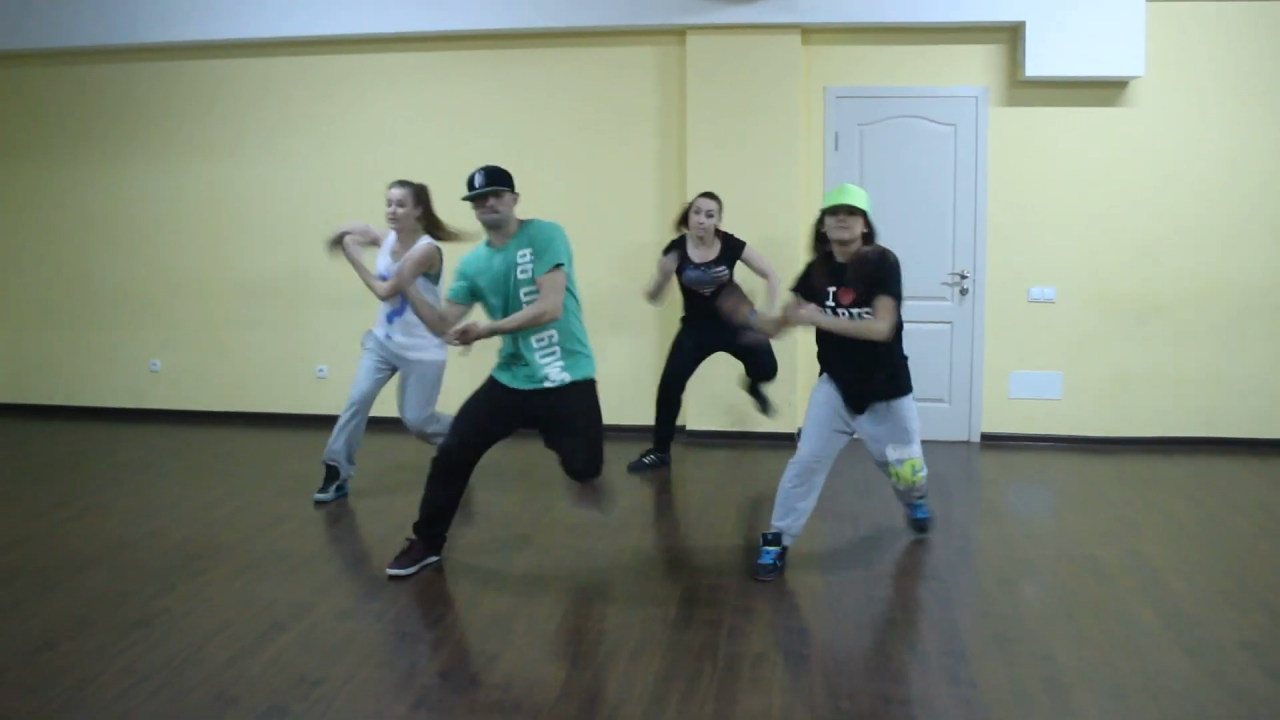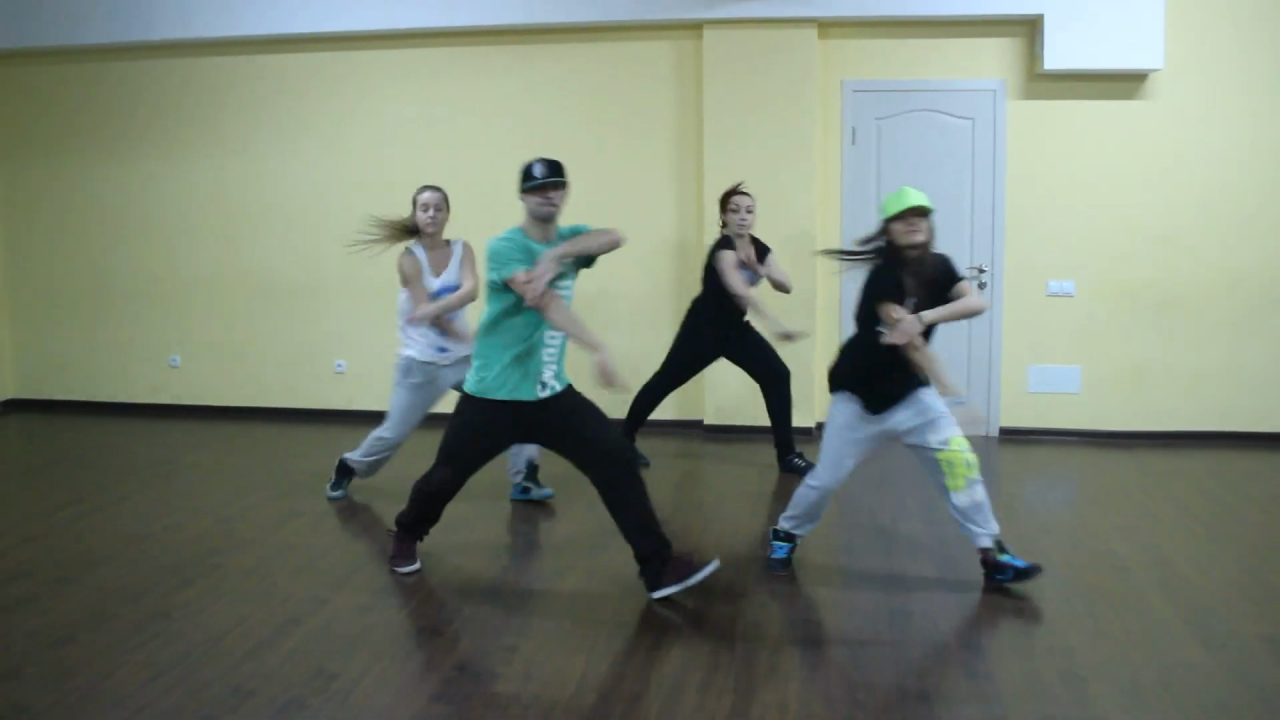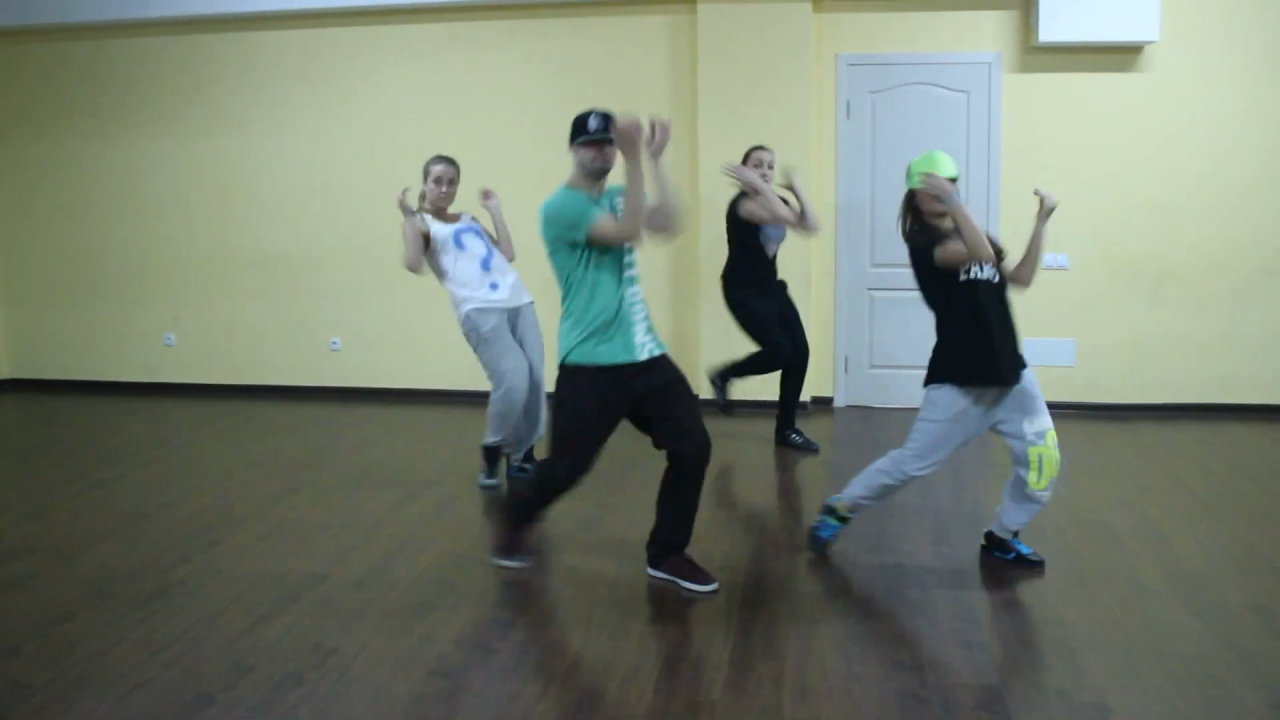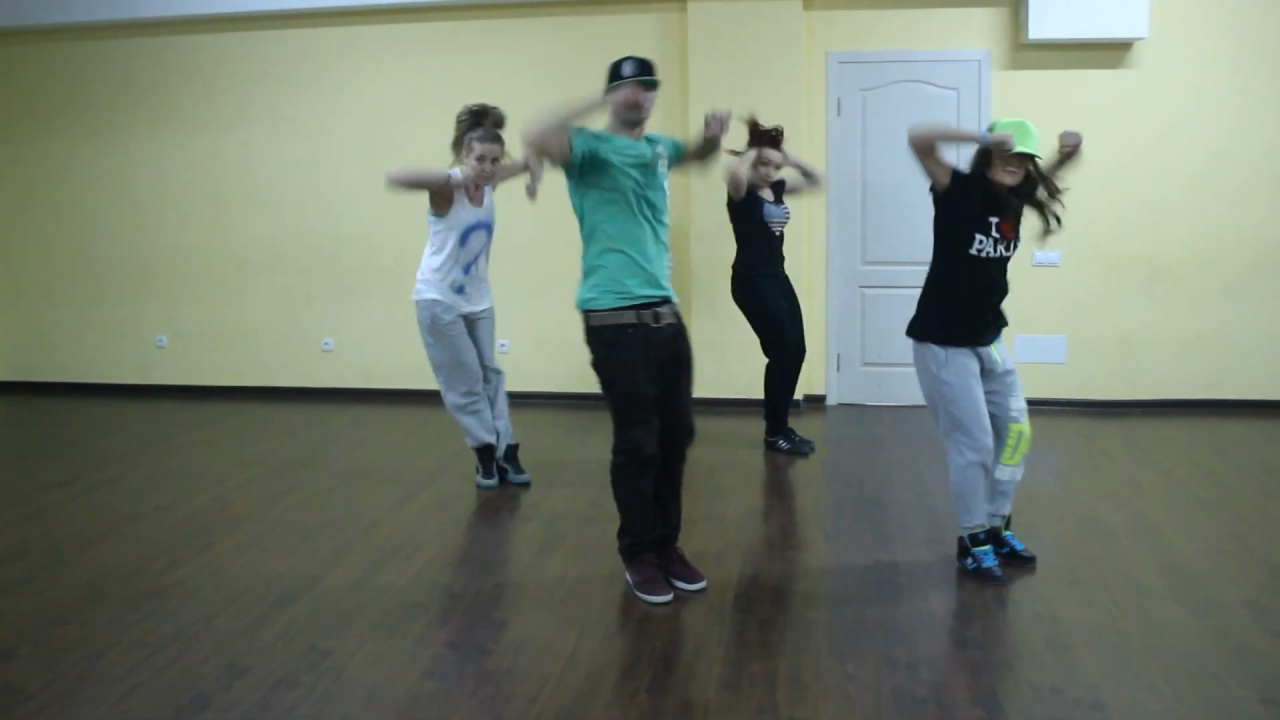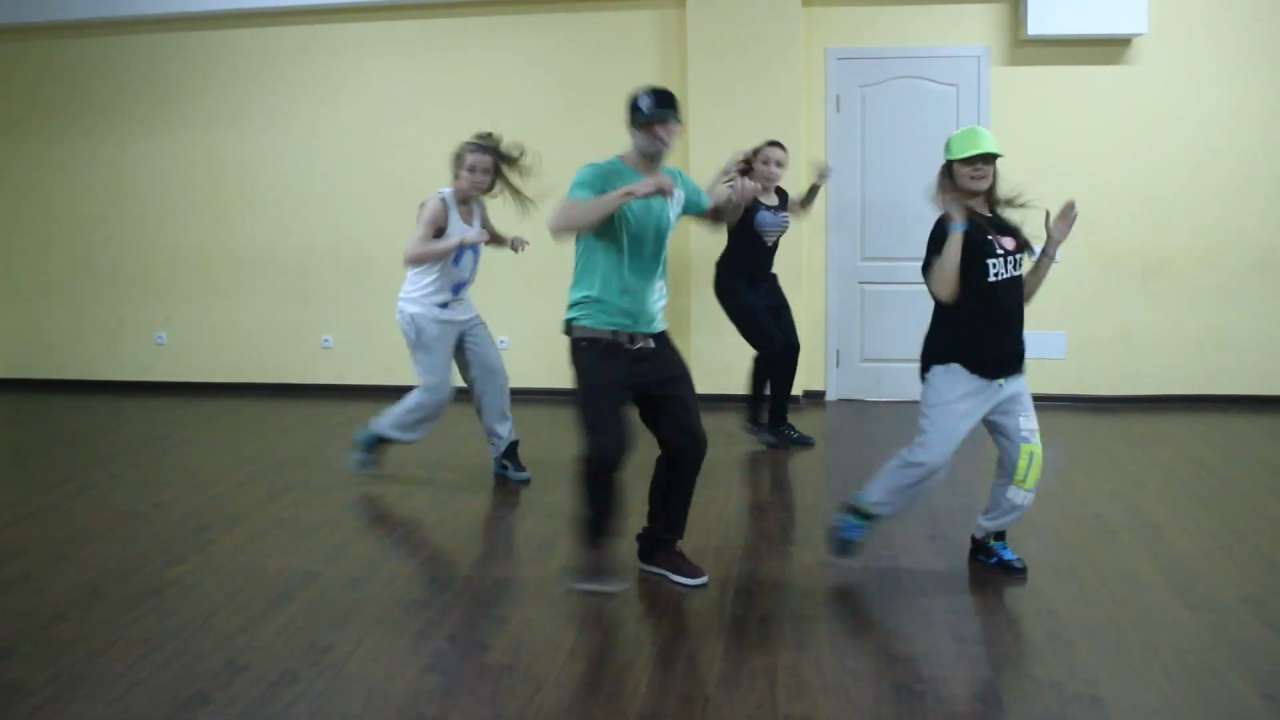
dt=0.3s
person 1, frame 1
left shoulder: (546, 236)
right shoulder: (474, 264)
left elbow: (551, 308)
right elbow: (441, 326)
left wrist: (484, 329)
right wrist: (408, 288)
left hip: (569, 378)
right hip: (512, 380)
left knee: (581, 462)
right knee: (452, 455)
left ankle: (584, 474)
right ankle: (426, 542)
person 1, frame 2
left shoulder: (571, 239)
right shoulder: (504, 247)
left elbow: (614, 238)
right elbow: (539, 298)
left wrist: (556, 256)
right wrist: (595, 347)
left hip: (551, 393)
right hip: (492, 397)
left knee: (616, 461)
right knee: (444, 478)
left ankle: (659, 567)
right ankle: (407, 535)
person 1, frame 3
left shoulder: (620, 198)
right shoulder: (560, 208)
left elbow: (669, 224)
right elbow: (630, 233)
left wrist: (652, 160)
right wrist: (637, 164)
left hip: (644, 357)
right hip: (590, 364)
left knee: (693, 447)
right knee: (566, 467)
left ankle: (667, 552)
right ankle: (516, 520)
person 1, frame 4
left shoulder: (658, 146)
right shoulder: (586, 147)
left elbow: (695, 157)
right elbow: (537, 140)
left wrist: (711, 136)
right wrist: (604, 99)
left hip: (664, 312)
right hip: (614, 317)
left knee: (676, 436)
right knee: (638, 443)
left ankle: (664, 545)
right ankle: (637, 554)
person 1, frame 5
left shoulder: (677, 183)
right shoulder: (600, 175)
left elbow: (717, 216)
right elbow: (562, 226)
left wrist: (737, 194)
right wrist: (630, 190)
left hip: (652, 336)
right hip: (599, 336)
left knee: (687, 443)
right knee: (608, 445)
left ankle: (659, 544)
right ankle: (596, 546)
person 2, frame 1
left shoulder: (881, 262)
right shoulder: (814, 274)
left elbow: (883, 328)
right elbow: (776, 328)
left wrist: (820, 319)
right wrist: (750, 316)
left hip: (887, 387)
right hip: (836, 383)
left knee: (905, 468)
right knee: (809, 461)
left ankle: (915, 496)
right ankle: (777, 541)
person 2, frame 2
left shoulder: (937, 267)
right shoulder: (885, 274)
left elbow: (975, 303)
right elbow: (904, 336)
left wrist: (927, 316)
left hip: (909, 389)
right hip: (859, 391)
left knee: (959, 461)
right knee: (827, 476)
left ankle: (993, 557)
right ankle: (786, 533)
person 2, frame 3
left shoulder: (965, 232)
right shoulder: (923, 243)
left elbow: (1019, 280)
right elbow: (977, 252)
left wrist: (1041, 223)
right wrist: (952, 204)
left hip: (1008, 372)
right hip: (956, 378)
left knee: (1043, 463)
right knee: (912, 461)
left ankle: (1002, 536)
right ankle: (839, 509)
person 2, frame 4
left shoulder: (1016, 198)
right shoulder: (959, 191)
left elbow: (1056, 172)
right elbow: (918, 140)
left wrist: (1069, 151)
right wrist: (982, 135)
left hip: (986, 339)
right hip: (943, 339)
left knee: (1015, 432)
right knee: (973, 445)
left ankle: (996, 529)
right ankle: (974, 540)
person 2, frame 5
left shoulder: (1004, 226)
right shoulder: (954, 227)
left elbow: (1022, 294)
right elbow: (943, 293)
left wrist: (1053, 246)
right wrist: (957, 224)
left hip: (1006, 370)
right hip: (958, 364)
left knee: (1028, 457)
right knee: (931, 454)
left ankle: (988, 540)
right ankle: (863, 511)
person 3, frame 1
left shoulder: (427, 249)
right shoulder: (384, 237)
left elbow: (386, 292)
right elbow: (341, 238)
left wrist: (357, 261)
right wrist: (345, 236)
left hip: (423, 348)
right hip: (383, 340)
left knee: (416, 420)
right knee: (357, 402)
right ankle: (337, 473)
person 3, frame 2
left shoulder: (462, 249)
right shoulder: (409, 258)
left elbow: (471, 290)
right elbow: (424, 310)
left wrist: (435, 309)
left hip: (463, 353)
right hip: (422, 359)
right knee: (396, 428)
left ankle: (524, 479)
right ankle: (349, 468)
person 3, frame 3
left shoulder: (471, 220)
right shoulder: (423, 225)
left elbow: (508, 256)
right elbow: (414, 265)
left wrist: (495, 212)
right wrist: (412, 218)
left hip: (517, 302)
right hip: (479, 310)
left knee: (533, 380)
right knee: (512, 383)
left ankle: (520, 455)
right ankle: (492, 454)
person 3, frame 4
left shoulder: (491, 179)
right shoulder: (445, 184)
left elbow: (527, 161)
right elbow: (395, 178)
left wrist: (532, 175)
right wrist: (452, 179)
left hip: (476, 301)
right hip: (437, 299)
left knee: (490, 375)
right knee: (462, 381)
left ankle: (505, 452)
right ankle: (485, 453)
person 3, frame 5
left shoulder: (477, 208)
right shoulder: (437, 205)
left elbow: (490, 237)
right elbow: (412, 256)
left wrist: (506, 240)
right wrist: (459, 240)
left hip: (461, 312)
right hip: (424, 312)
left knee: (491, 379)
right knee: (437, 392)
left ankle: (504, 453)
right ankle: (376, 436)
person 4, frame 1
left shoulder: (733, 246)
right shoulder: (676, 248)
left elbow: (772, 275)
right elbow: (653, 297)
left wrist: (766, 312)
right wrist: (662, 276)
left hip: (732, 320)
right hip: (696, 325)
left knee: (765, 367)
right knee: (670, 382)
left ankle: (754, 387)
right ankle: (660, 450)
person 4, frame 2
left shoulder: (760, 249)
right shoulder: (724, 248)
left elbow: (786, 287)
right elbow: (739, 290)
left wrist: (767, 272)
right wrist: (776, 326)
left hip: (734, 326)
right hip: (702, 327)
left knee: (778, 376)
right knee: (665, 382)
left ankle: (787, 454)
right ankle: (625, 439)
person 4, frame 3
left shoulder: (773, 200)
right shoulder: (742, 205)
left elbow: (811, 227)
right elbow: (777, 217)
left wrist: (797, 193)
right wrist: (749, 177)
left hip: (771, 287)
right hip: (744, 291)
left knee: (799, 352)
right knee: (780, 353)
left ankle: (786, 428)
right ankle: (723, 376)
person 4, frame 4
left shoulder: (777, 188)
right shoulder: (742, 189)
left elbow: (816, 182)
right elbow: (734, 174)
left wrist: (788, 161)
right wrist: (749, 156)
left hip: (778, 279)
right hip: (752, 282)
left knee: (795, 352)
right knee: (782, 353)
left ankle: (780, 426)
right ankle: (775, 432)
person 4, frame 5
left shoulder: (780, 194)
left elbow: (798, 210)
right elbow: (725, 216)
left wrist: (816, 185)
left hip: (764, 281)
right hip: (735, 282)
left knee: (789, 347)
right knee: (771, 349)
left ankle: (778, 422)
right ankle: (755, 418)
